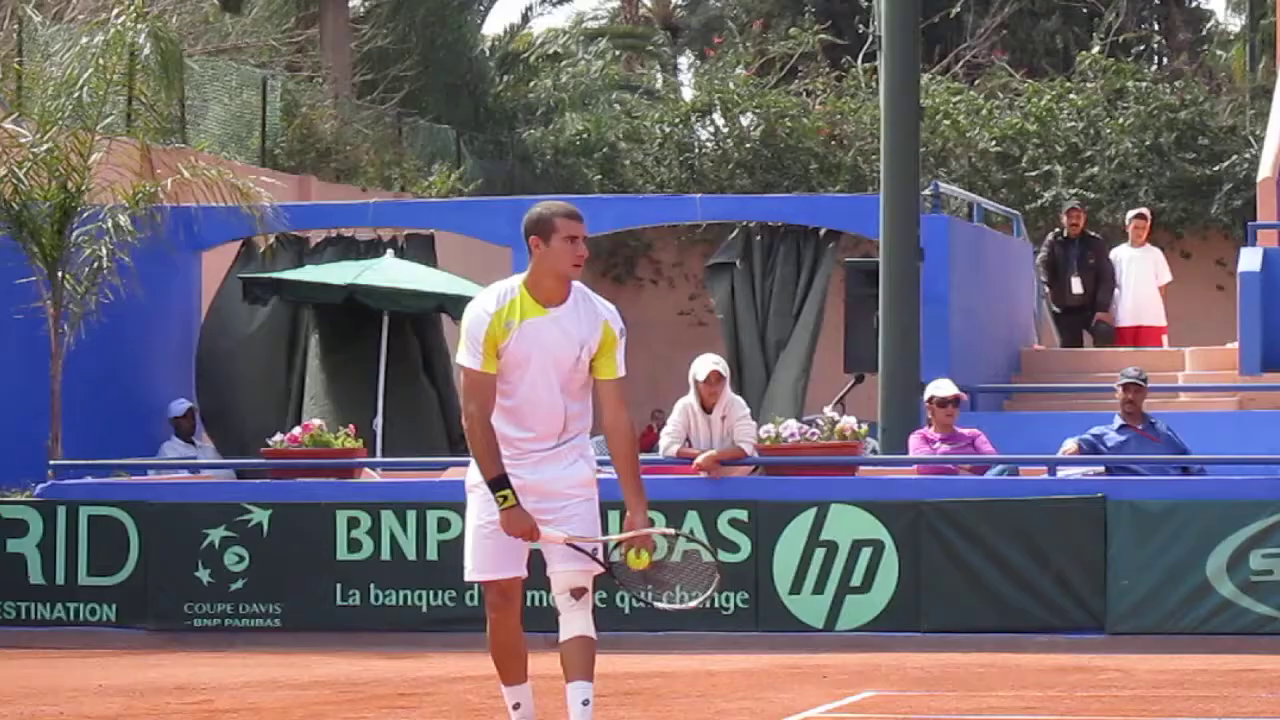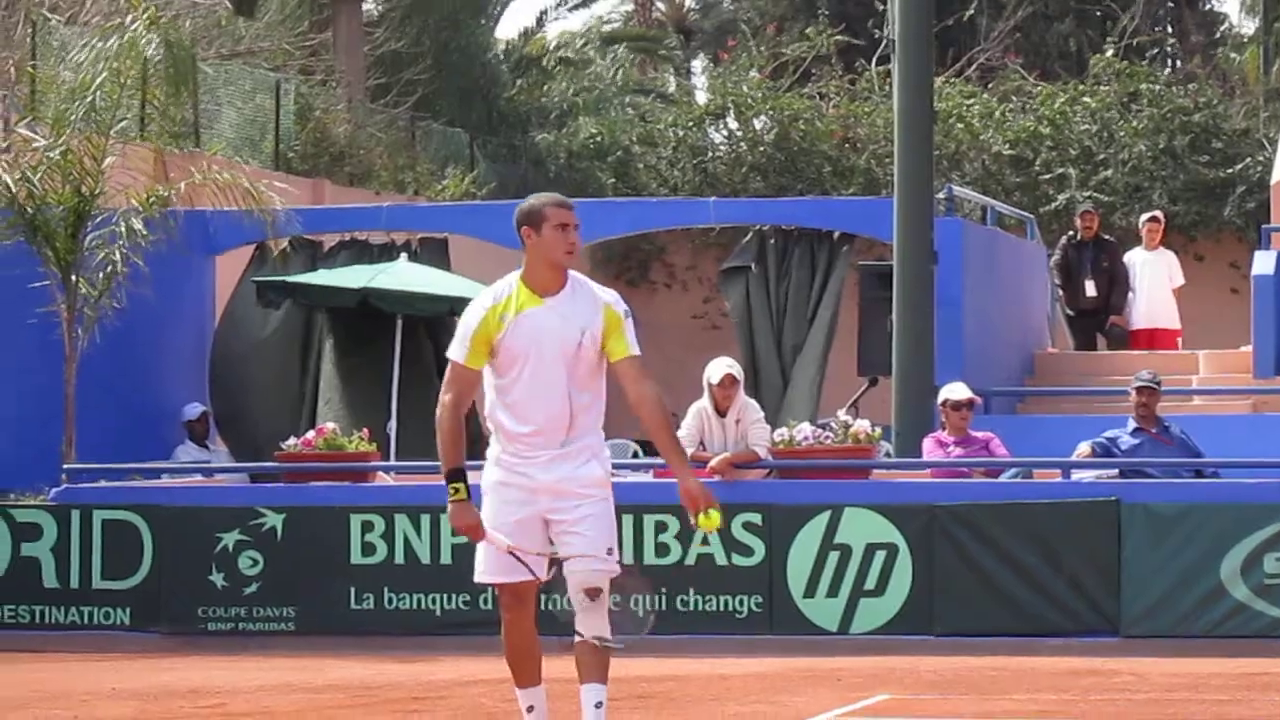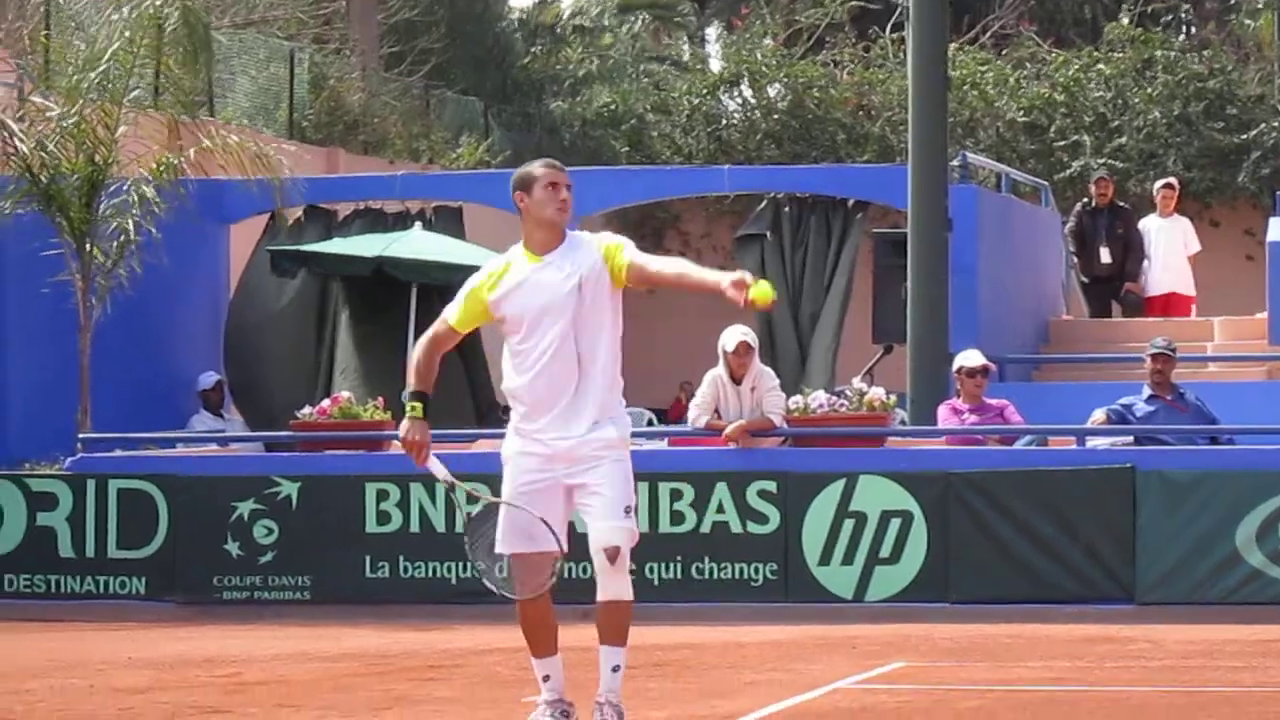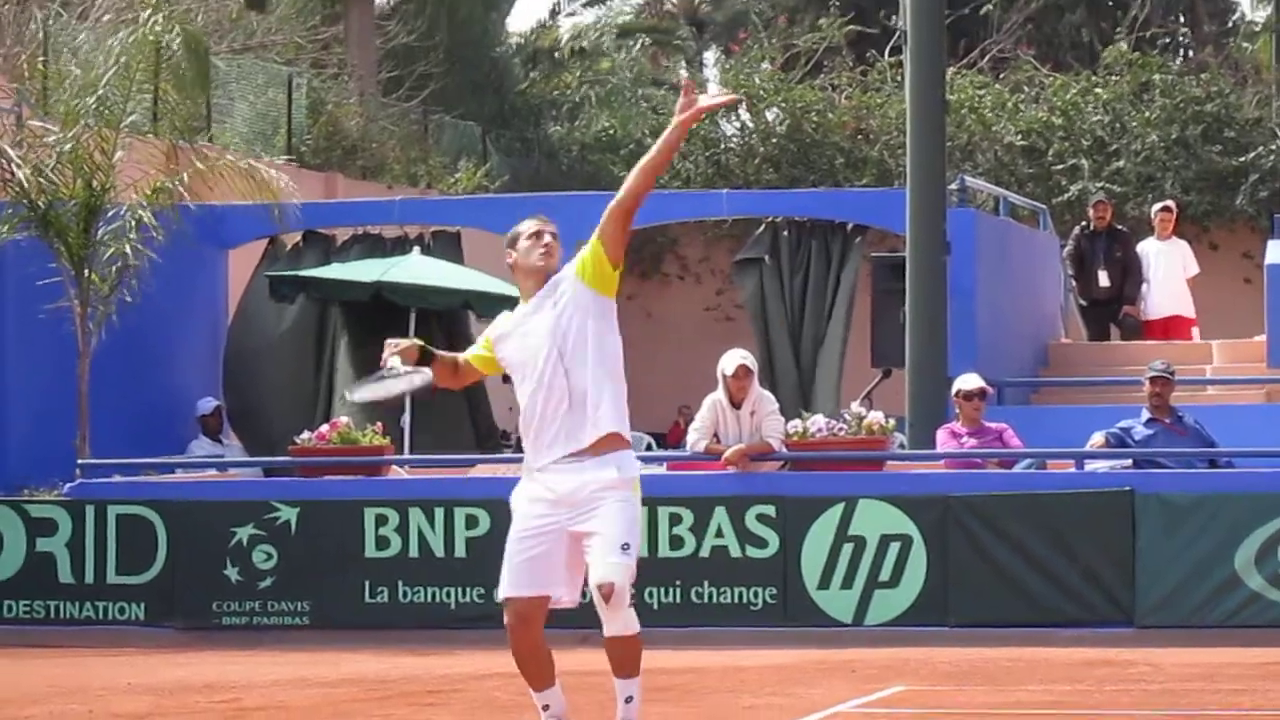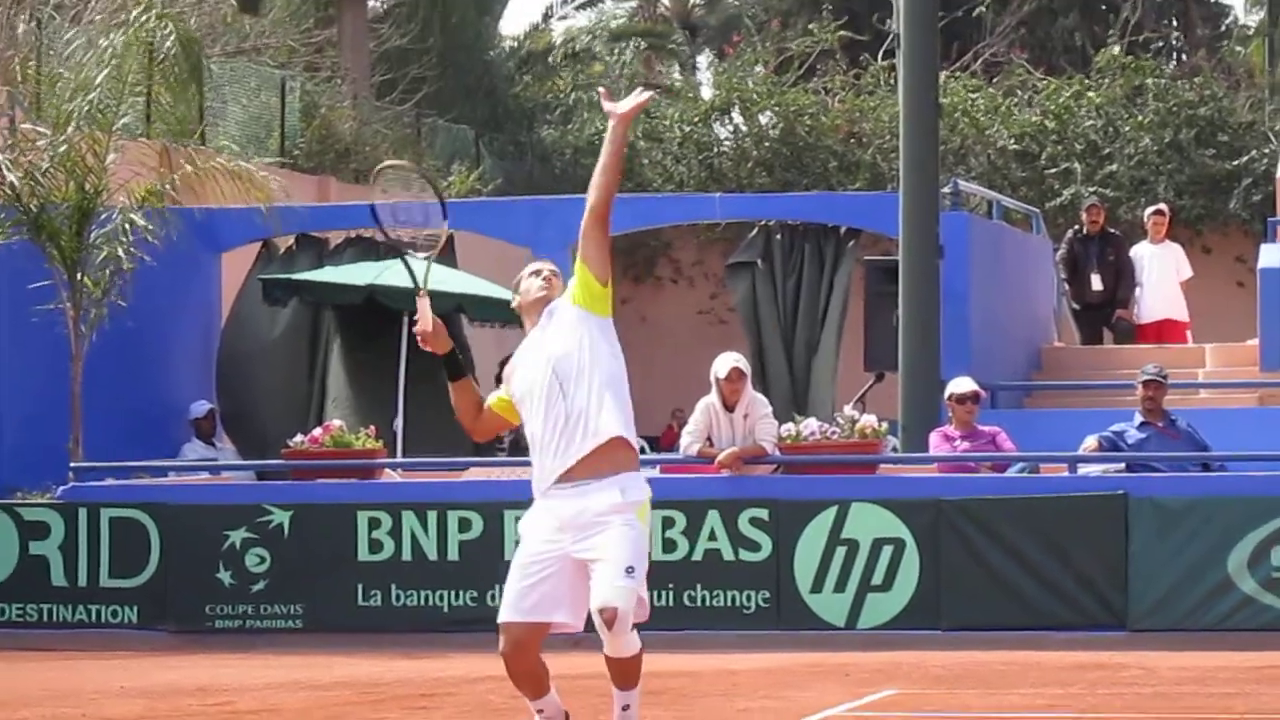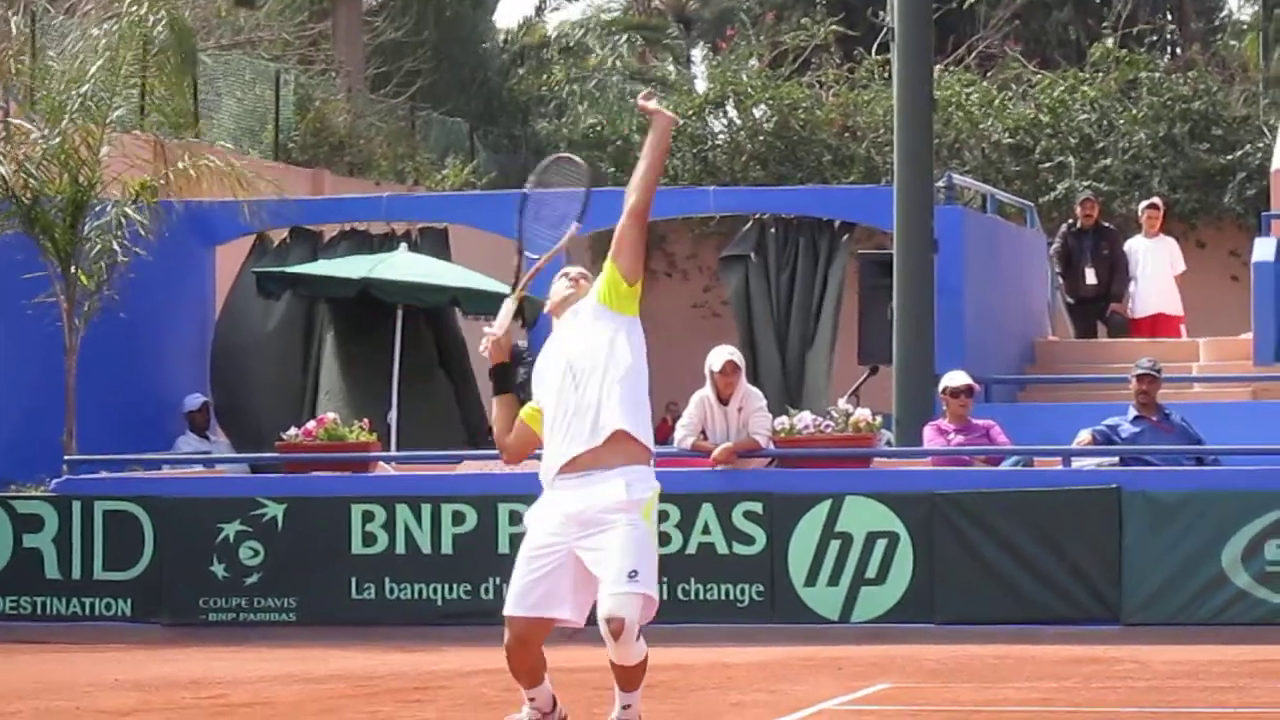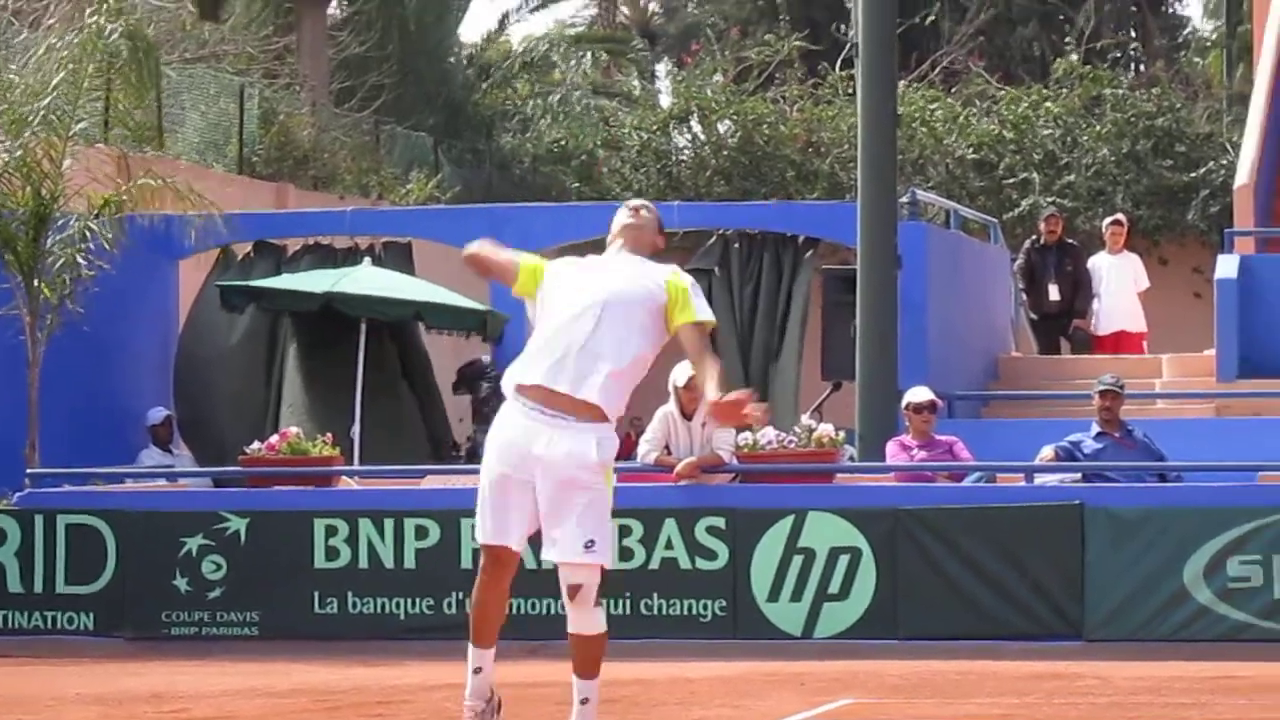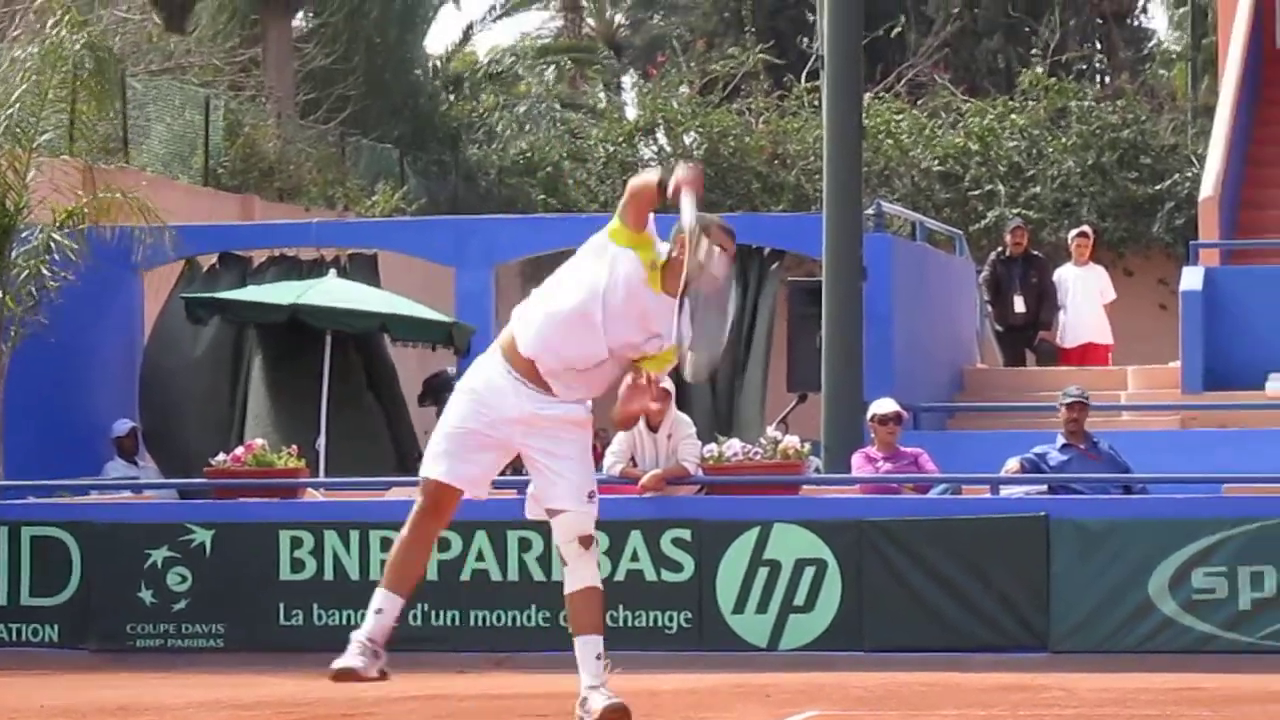
dt=0.2s
person 1, frame 1
left shoulder: (601, 318)
right shoulder: (489, 312)
left elbow: (615, 415)
right elbow: (475, 416)
left wrist: (636, 506)
right wrist: (507, 499)
left hip: (568, 474)
right hip: (495, 474)
left knee: (576, 593)
right knee: (502, 600)
person 1, frame 2
left shoulder: (603, 306)
right shoulder: (490, 309)
left elbow: (640, 389)
right elbow: (452, 403)
left wrist: (683, 470)
right wrist: (457, 490)
left hip: (582, 476)
right hip: (512, 477)
left knee: (592, 596)
right knee: (515, 601)
person 1, frame 3
left shoulder: (600, 253)
right shoulder: (494, 280)
left elbow: (661, 268)
right elbow: (434, 341)
left wrist: (721, 280)
right wrist: (415, 407)
left hip: (600, 441)
right hip: (532, 446)
left knee: (613, 559)
person 1, frame 4
left shoulder: (585, 284)
right shoulder: (506, 332)
left elbow: (628, 200)
right elbow: (454, 371)
left wrist: (680, 126)
right wrist: (416, 352)
left hip: (606, 480)
right hip: (543, 489)
left knee: (613, 593)
right knee: (521, 623)
person 1, frame 5
left shoulder: (583, 310)
right shoulder: (519, 368)
left elbow: (596, 213)
right elbow: (476, 423)
left wrist: (619, 124)
right wrist: (448, 355)
left hip: (613, 503)
right hip: (551, 512)
left knee: (614, 618)
right knee: (516, 646)
person 1, frame 6
left shoulder: (611, 309)
right shoulder: (542, 368)
left elbow: (636, 215)
right elbow: (513, 450)
left wrist: (660, 129)
right wrist: (500, 368)
left hip: (622, 498)
right hip: (562, 507)
left knee: (622, 626)
right knee: (521, 639)
person 1, frame 7
left shoulder: (670, 285)
right shoulder: (560, 272)
left elbow: (703, 350)
right elbow: (481, 258)
left wrist: (718, 398)
left hip: (584, 441)
right hip: (520, 427)
left knee: (580, 589)
right knee: (495, 564)
person 1, frame 8
left shoulder: (665, 332)
right shoulder: (627, 244)
left elbow: (624, 414)
right elbow: (638, 190)
left wrist: (633, 407)
right wrist: (673, 182)
left hip: (562, 415)
right hip: (498, 386)
left knee: (580, 543)
right knee: (434, 504)
right ankle: (372, 636)
